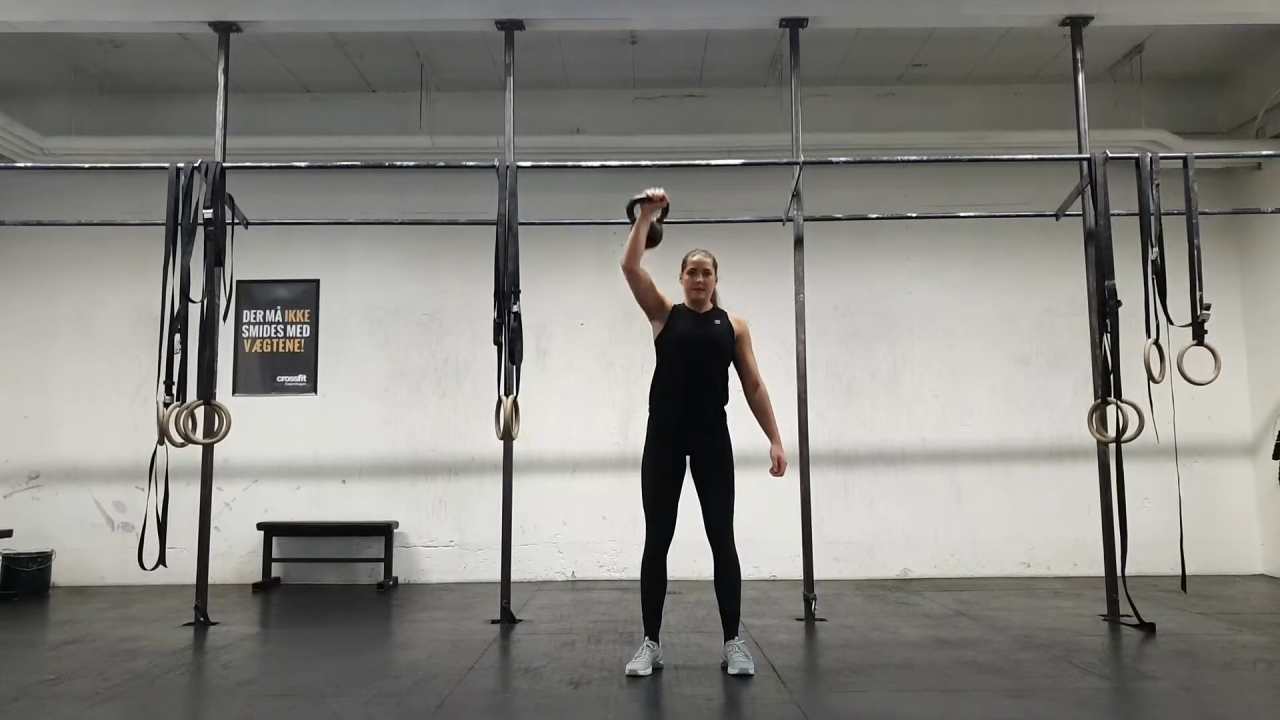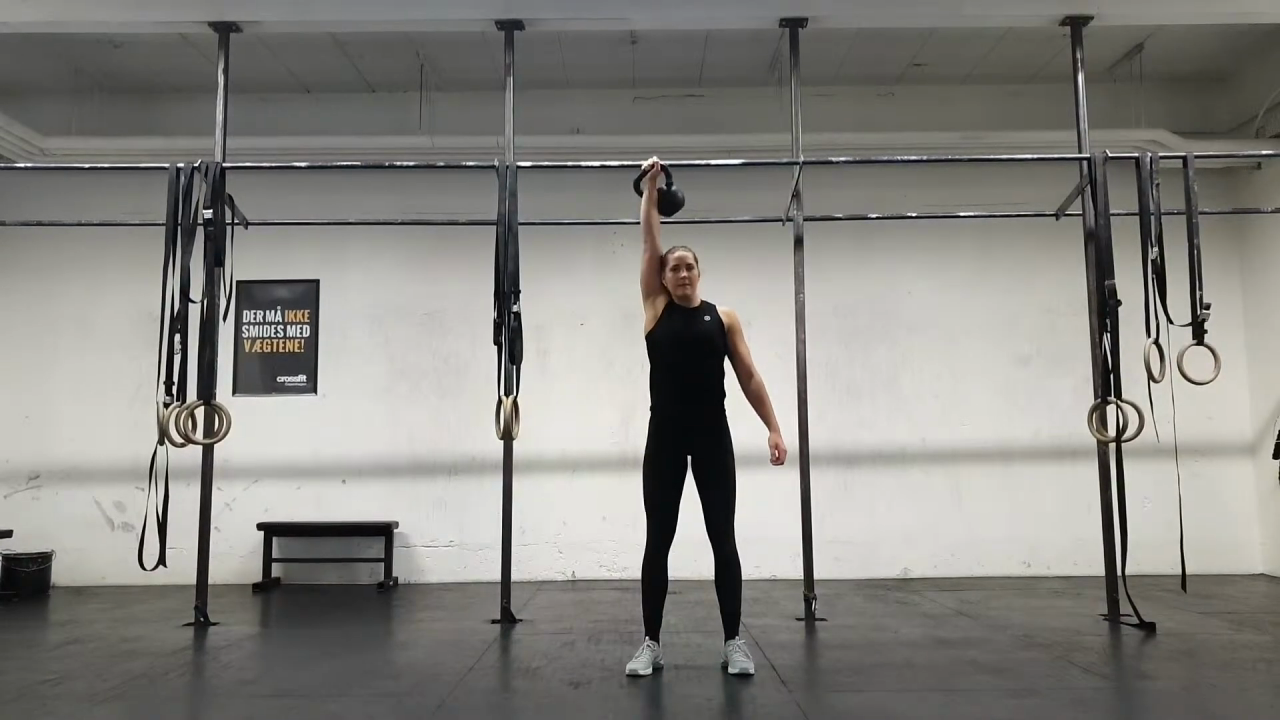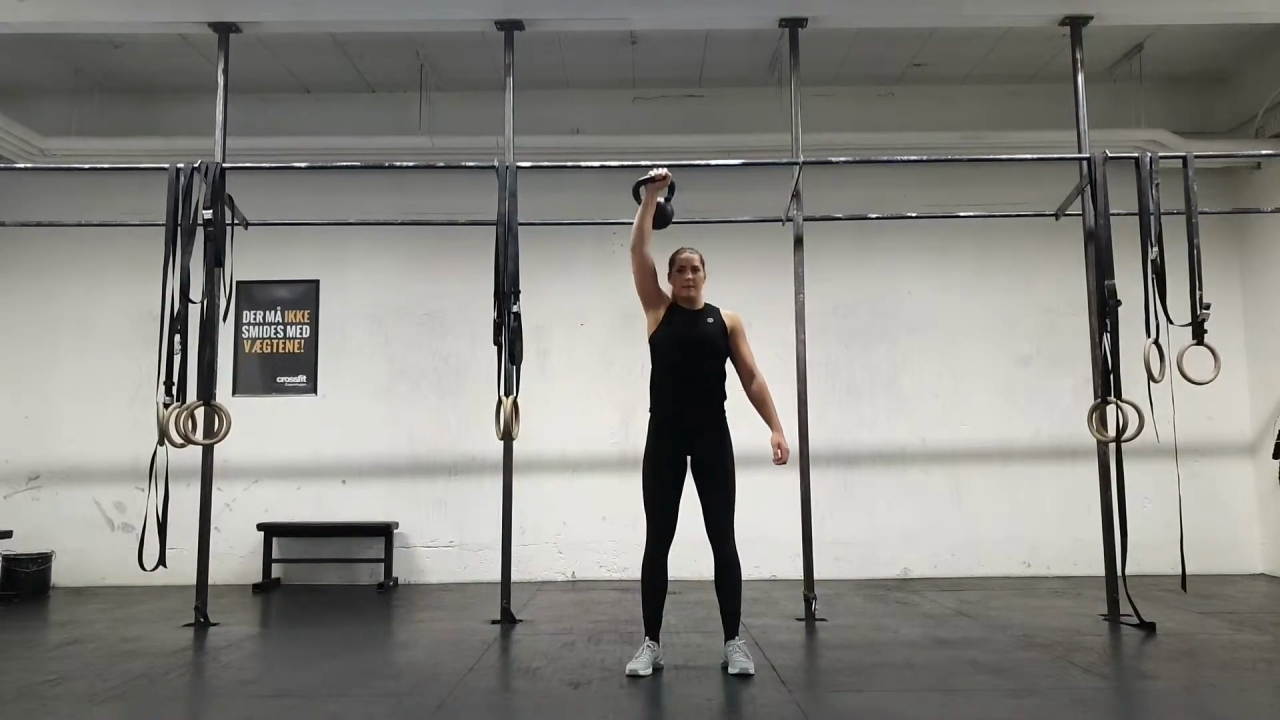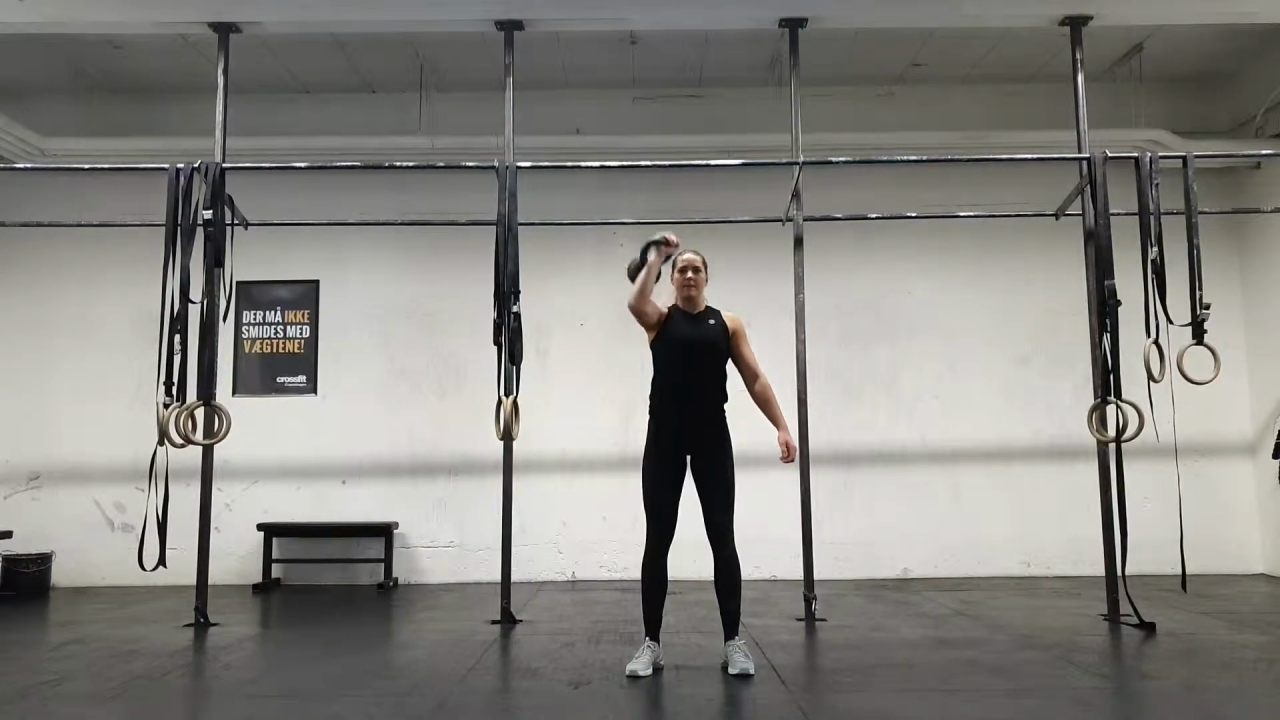
dt=0.4s
person 1, frame 1
left shoulder: (734, 325)
right shoulder: (664, 315)
left elbow: (754, 385)
right elbow: (630, 266)
left wrist: (774, 439)
right wrist: (645, 215)
left hip: (712, 437)
right hip: (664, 435)
left knee: (722, 539)
right knee: (657, 540)
left ankle: (733, 642)
right ankle: (650, 643)
person 1, frame 2
left shoulder: (723, 318)
right shoulder: (656, 306)
left elbow: (749, 377)
right elbow: (649, 240)
left wrist: (773, 428)
right wrist: (651, 187)
left hip: (712, 436)
right hip: (665, 435)
left knee: (723, 539)
right knee: (658, 541)
left ankle: (733, 642)
right ankle: (651, 643)
person 1, frame 3
left shoulder: (726, 321)
right shoulder: (658, 310)
left elbow: (751, 378)
right elbow: (637, 250)
left wrist: (776, 428)
right wrist: (650, 197)
left hip: (712, 436)
right hip: (664, 436)
left knee: (722, 539)
right knee: (657, 541)
left ankle: (733, 642)
right ankle: (651, 643)
person 1, frame 4
left shoulder: (727, 323)
right shoulder: (661, 315)
left elbow: (754, 378)
right elbow: (636, 304)
left wrist: (781, 426)
right wrist: (657, 258)
left hip: (711, 437)
right hip: (664, 437)
left knee: (722, 539)
right knee: (657, 541)
left ankle: (733, 643)
right ankle: (651, 644)
